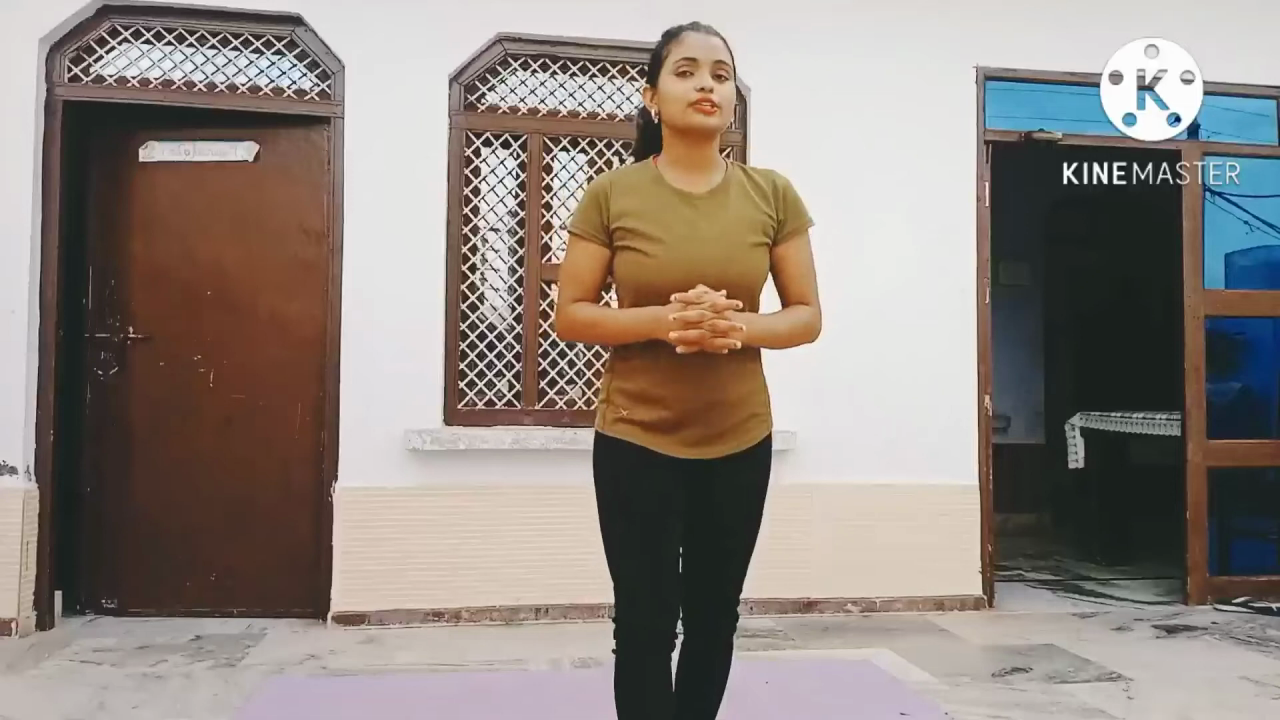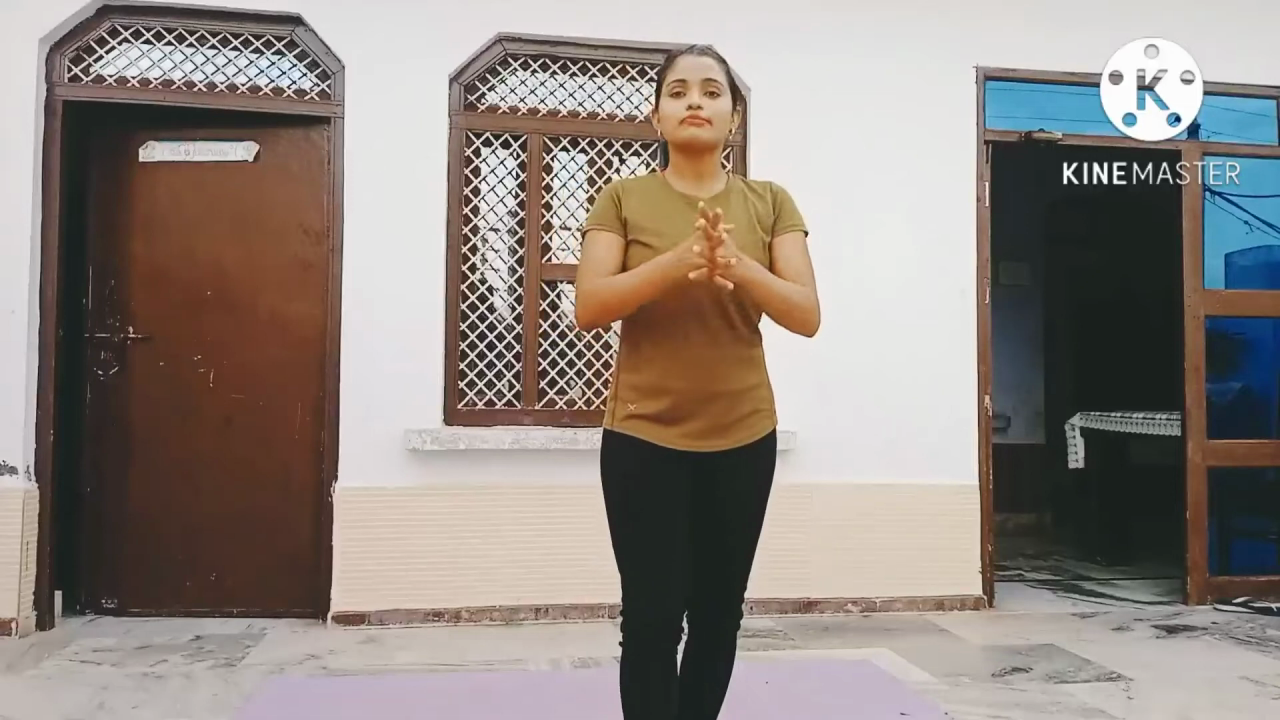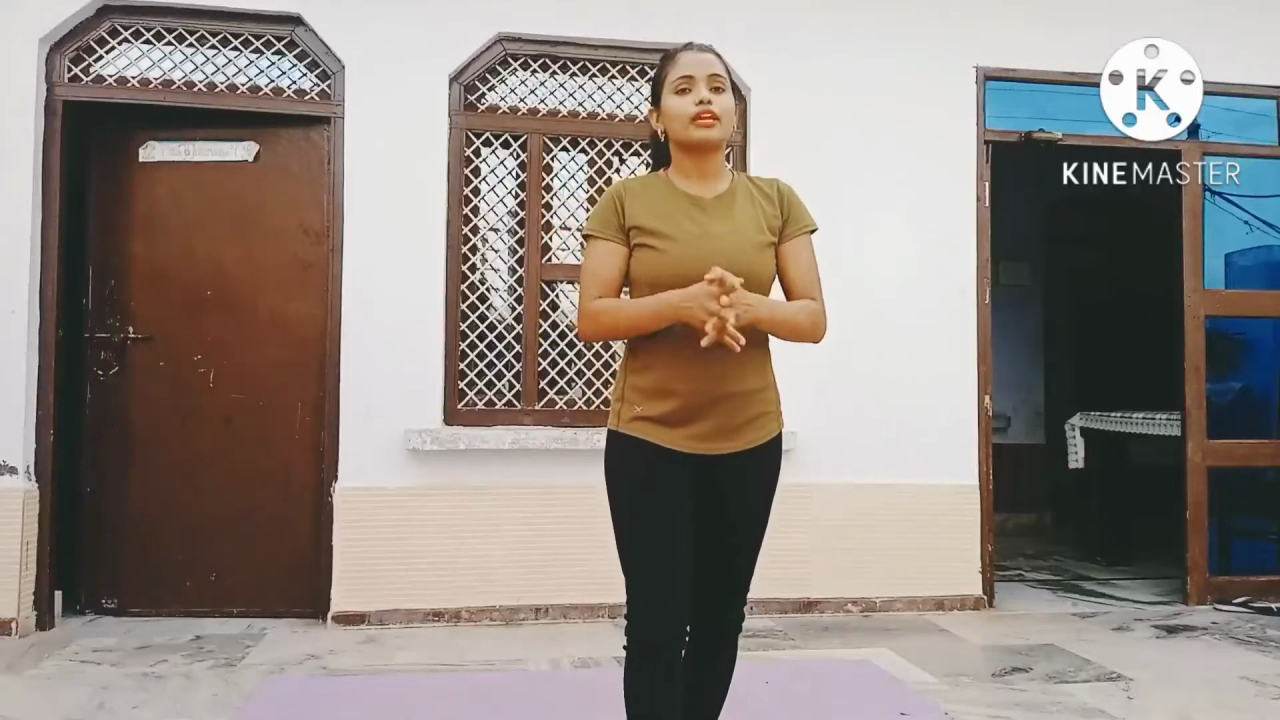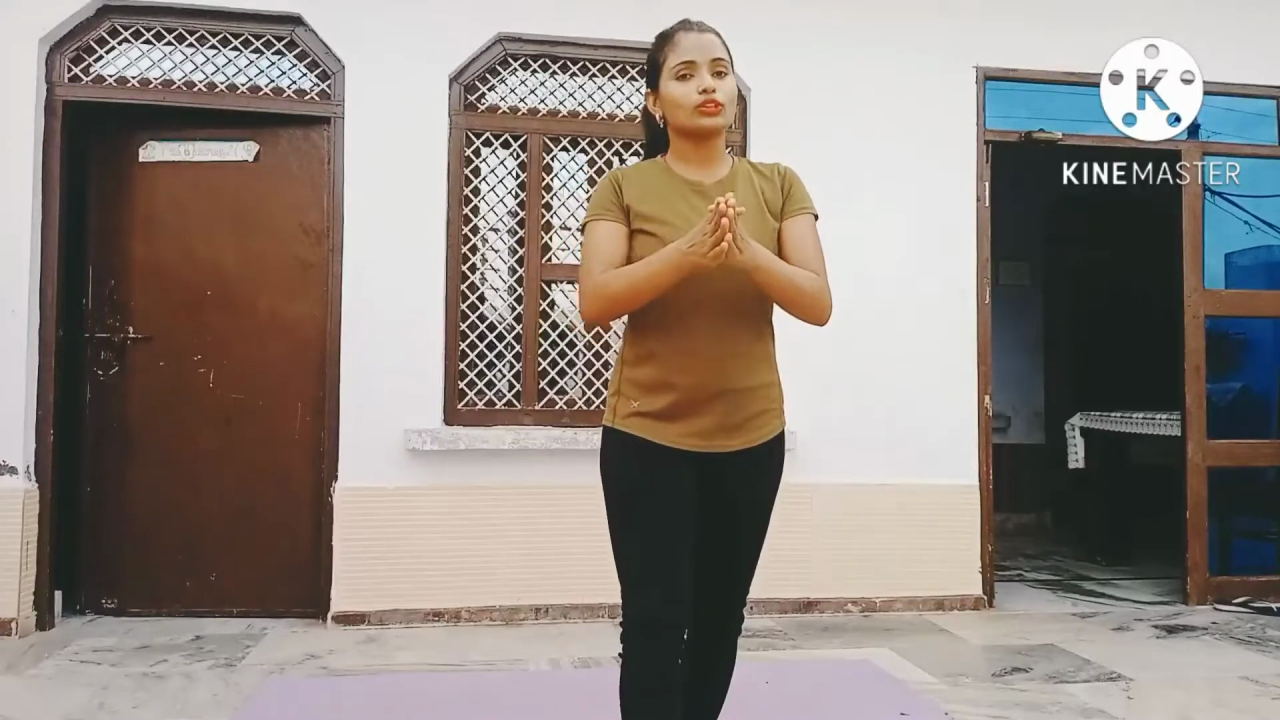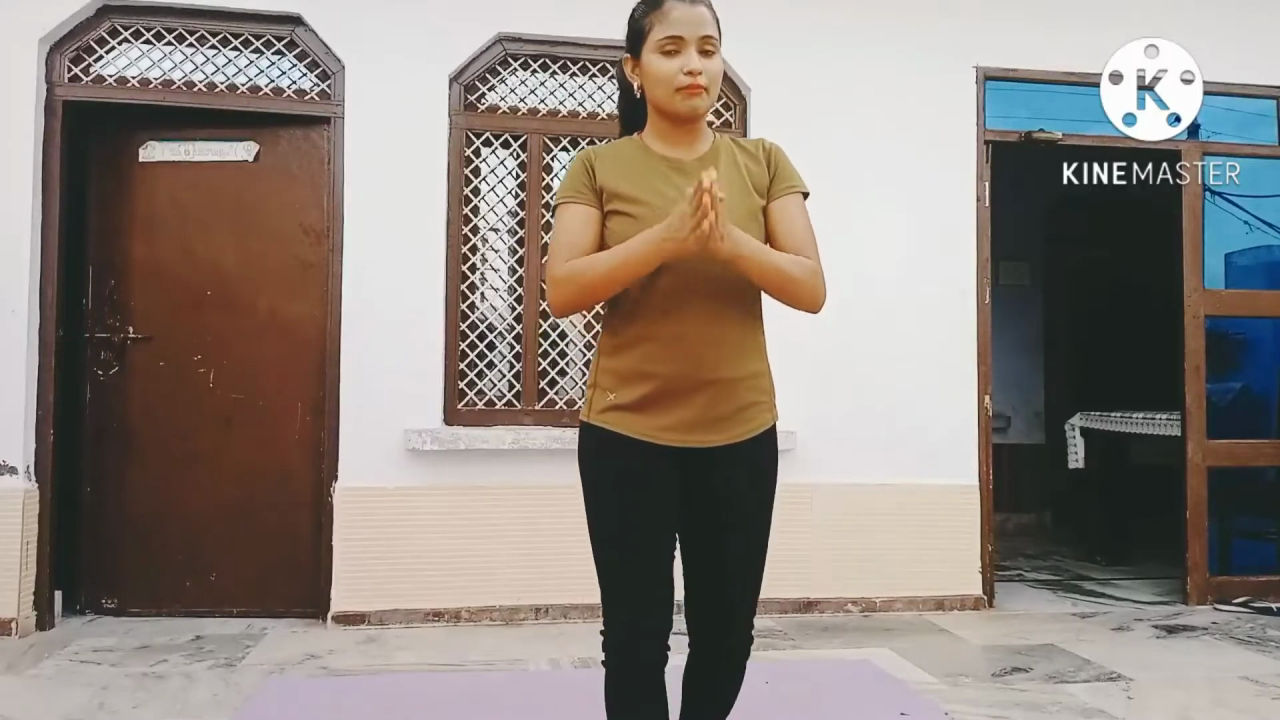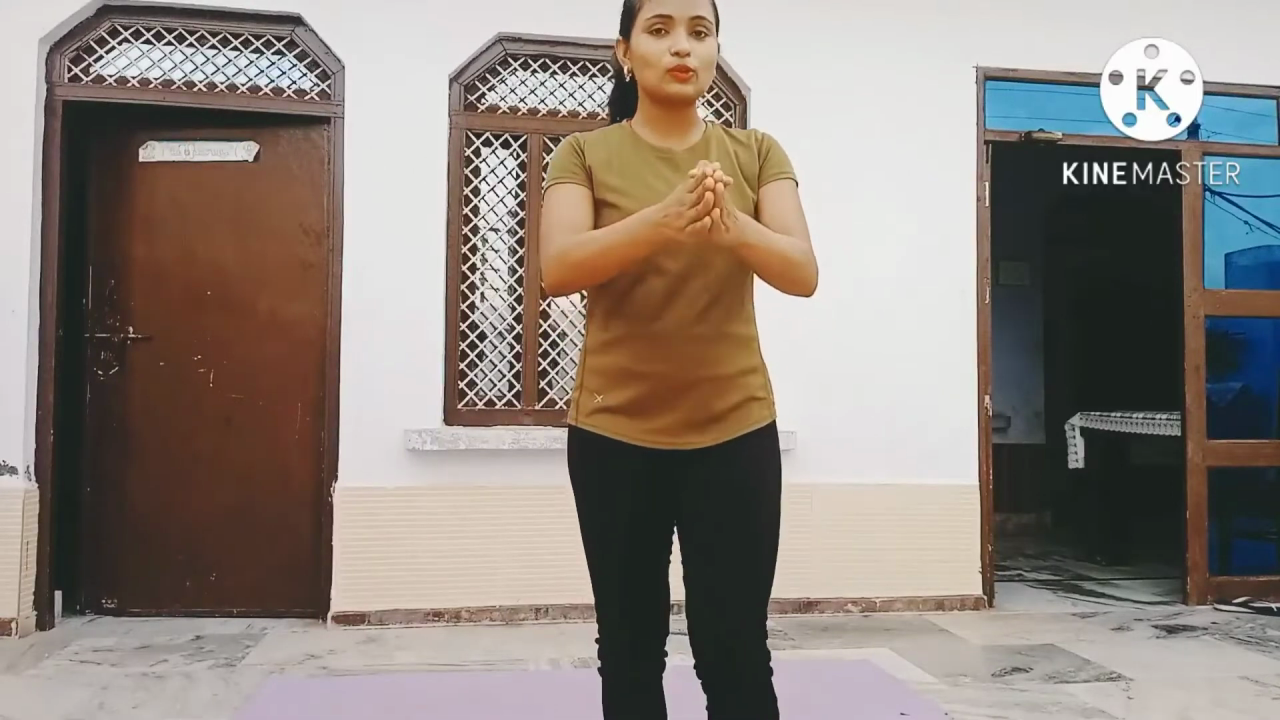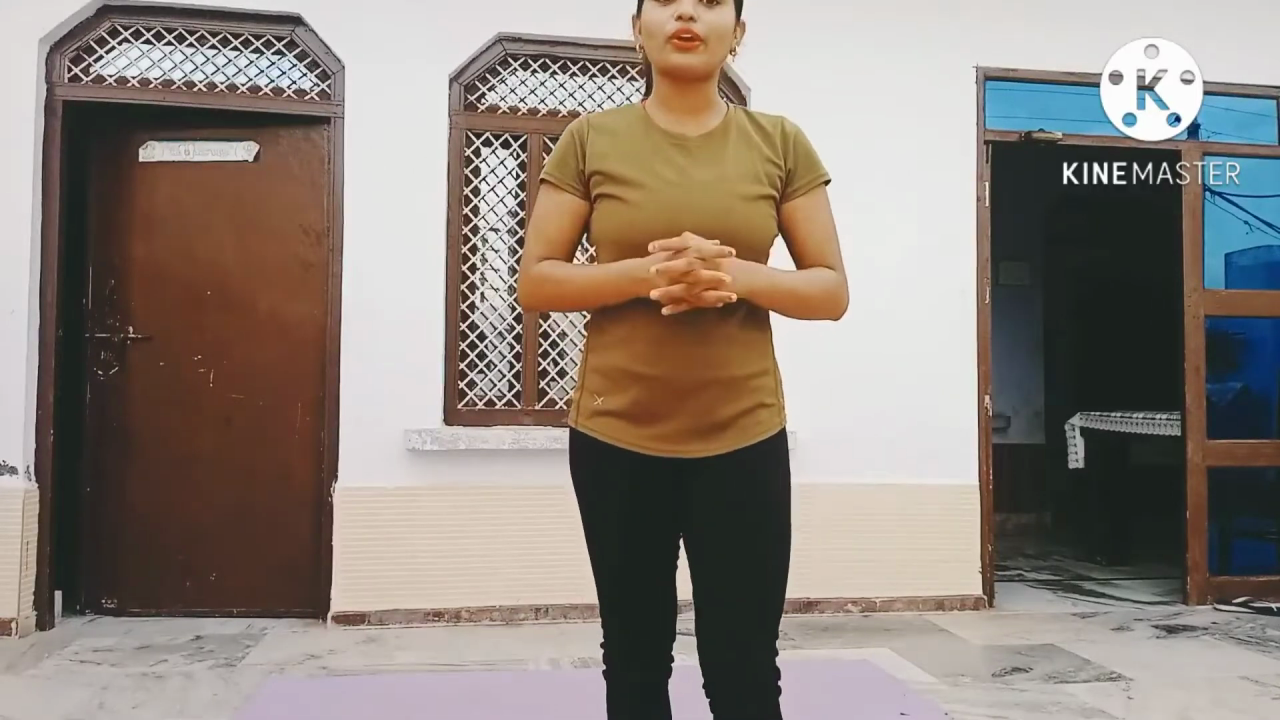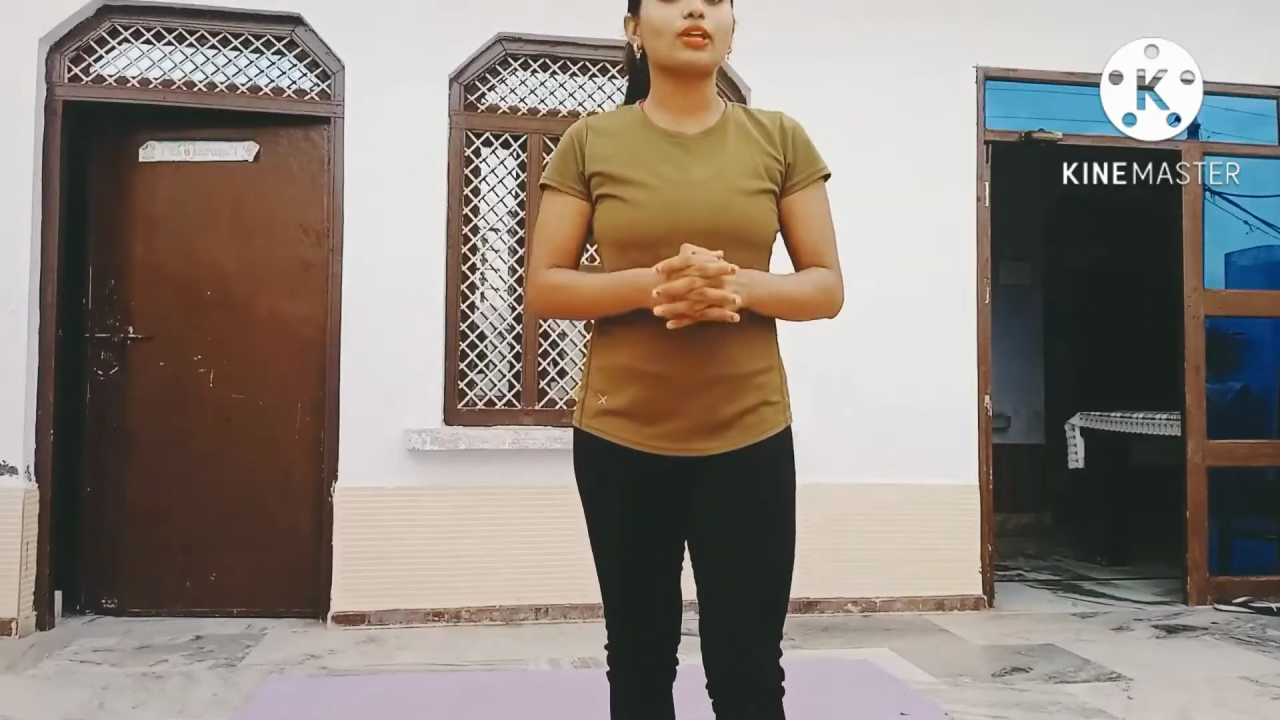
dt=0.4s
person 1, frame 1
left shoulder: (772, 195)
right shoulder: (611, 194)
left elbow: (807, 315)
right elbow: (569, 315)
left wrist: (740, 327)
right wrist: (661, 320)
left hip: (738, 446)
right hip: (636, 444)
left knee: (713, 620)
right knee: (645, 626)
person 1, frame 2
left shoulder: (770, 202)
right shoulder: (621, 198)
left elbow: (809, 316)
right elbow: (588, 308)
left wrist: (738, 264)
right wrist: (680, 259)
left hip: (743, 439)
right hip: (643, 439)
left knee: (718, 614)
right knee: (652, 619)
person 1, frame 3
left shoulder: (776, 201)
right shoulder: (624, 201)
left elbow: (814, 319)
right elbow: (591, 319)
left wrist: (746, 306)
right wrist: (681, 302)
left hip: (749, 442)
right hip: (648, 441)
left knee: (720, 618)
right knee: (656, 623)
person 1, frame 4
left shoulder: (778, 185)
right shoulder: (622, 188)
left elbow: (818, 305)
right elbow: (594, 304)
left wrist: (747, 251)
right wrist: (688, 250)
left hip: (752, 439)
right hip: (646, 438)
left knee: (719, 621)
right knee: (653, 627)
person 1, frame 5
left shoulder: (764, 162)
right shoulder: (597, 167)
left elbow: (812, 291)
right elbow: (560, 292)
left wrist: (730, 236)
right wrist: (666, 236)
left hip: (740, 434)
right hip: (626, 434)
left knee: (726, 633)
right knee: (635, 638)
person 1, frame 6
left shoulder: (756, 152)
right shoulder: (584, 154)
left elbow: (803, 273)
right elbow: (556, 269)
left wrist: (727, 219)
right wrist: (668, 216)
left hip: (735, 432)
right hip: (614, 436)
left knee: (735, 654)
right knee: (630, 648)
person 1, frame 7
left shoulder: (781, 143)
right shoulder: (590, 140)
left elbow: (832, 291)
right elbow: (534, 283)
left wrist: (738, 275)
right wrist: (646, 274)
left hip: (744, 440)
right hip: (616, 438)
right knee: (634, 657)
person 1, frame 8
left shoulder: (779, 139)
right shoulder: (589, 142)
left elbow: (827, 289)
right elbow: (542, 290)
left wrist: (742, 287)
right wrist: (649, 285)
left hip: (749, 438)
right hip: (620, 438)
right knee: (638, 658)
